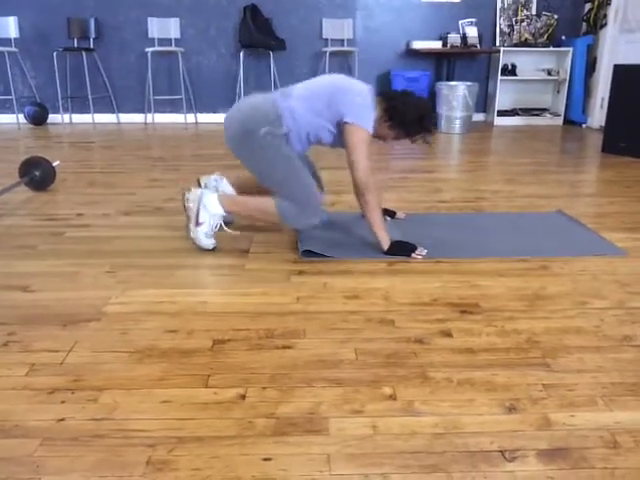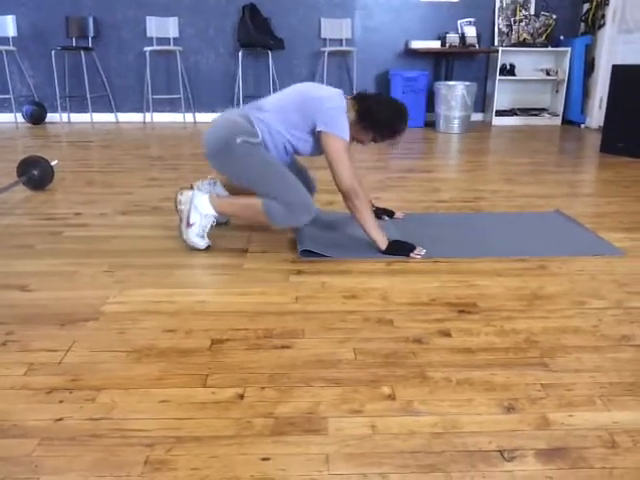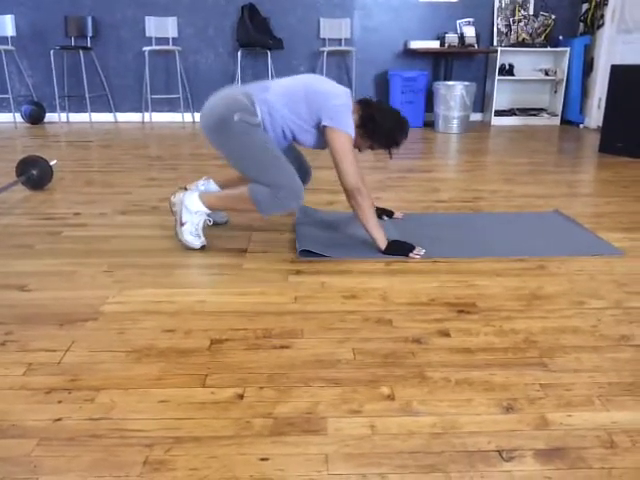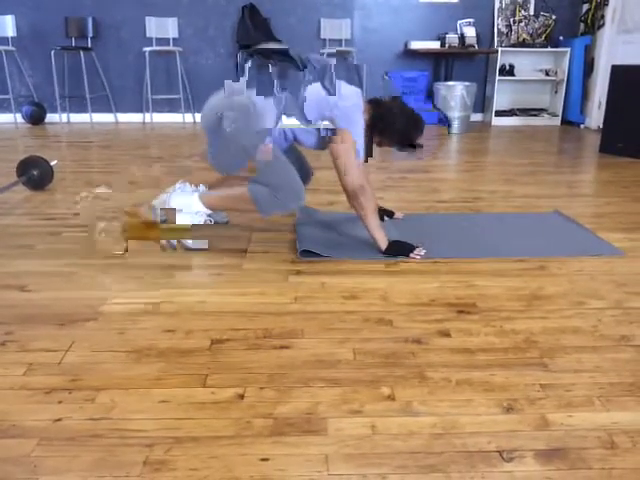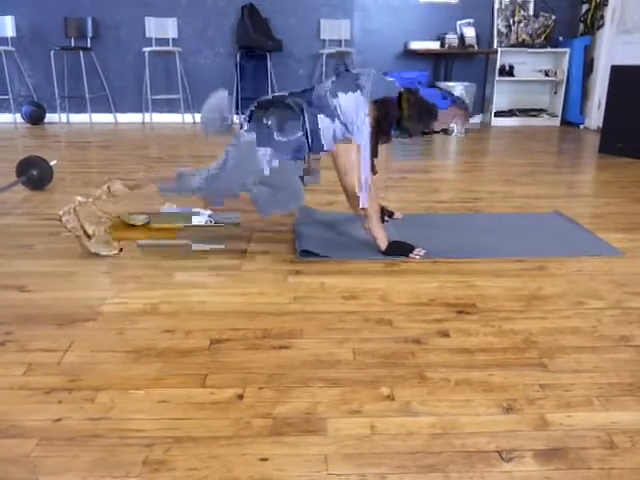
dt=0.2s
person 1, frame 1
left shoulder: (361, 98)
right shoulder: (362, 109)
left elbow: (360, 172)
right elbow: (363, 183)
left wrist: (375, 208)
right wrist: (387, 244)
left hip: (260, 121)
right hip: (255, 127)
left knee: (310, 190)
right knee: (309, 212)
left ankle: (221, 185)
right ankle: (215, 204)
person 1, frame 2
left shoulder: (339, 106)
right shoulder: (334, 118)
left elbow: (348, 176)
right elbow: (349, 188)
left wrist: (369, 209)
right wrist: (385, 244)
left hip: (240, 135)
right hip: (232, 139)
left knee: (304, 188)
right knee: (300, 210)
left ankle: (214, 190)
right ankle: (204, 205)
person 1, frame 3
left shoulder: (344, 104)
right shoulder: (339, 114)
left elbow: (352, 178)
right elbow: (353, 187)
left wrist: (371, 208)
right wrist: (385, 244)
left hip: (236, 111)
right hip: (230, 116)
left knee: (299, 175)
right knee: (288, 195)
left ankle: (209, 189)
right ankle: (197, 203)
person 1, frame 4
left shoulder: (353, 104)
right shoulder: (348, 115)
left elbow: (354, 172)
right elbow: (357, 187)
left wrist: (374, 208)
right wrist: (385, 244)
left hip: (237, 108)
right hip: (231, 114)
left knee: (297, 175)
right knee: (287, 196)
left ankle: (199, 194)
right ankle: (197, 203)
person 1, frame 5
left shoulder: (362, 104)
right shoulder: (355, 117)
left elbow: (360, 176)
right elbow: (355, 189)
left wrist: (374, 208)
right wrist: (384, 243)
right hip: (238, 115)
